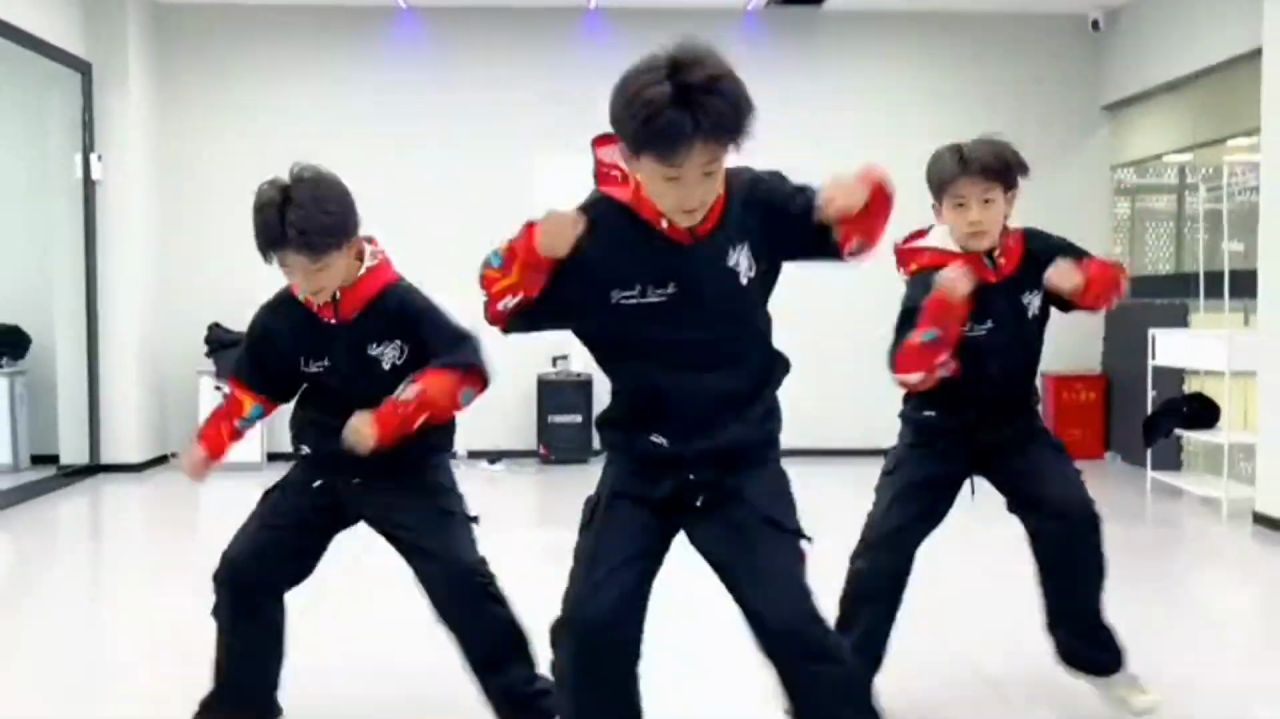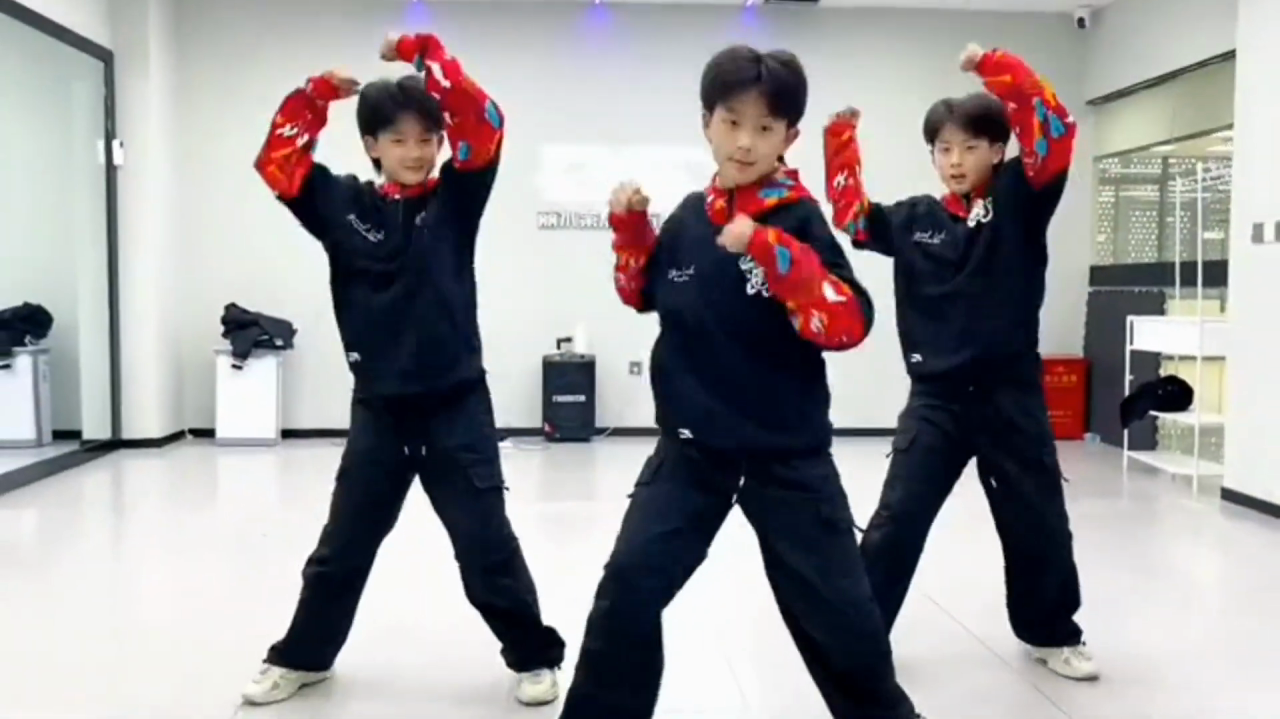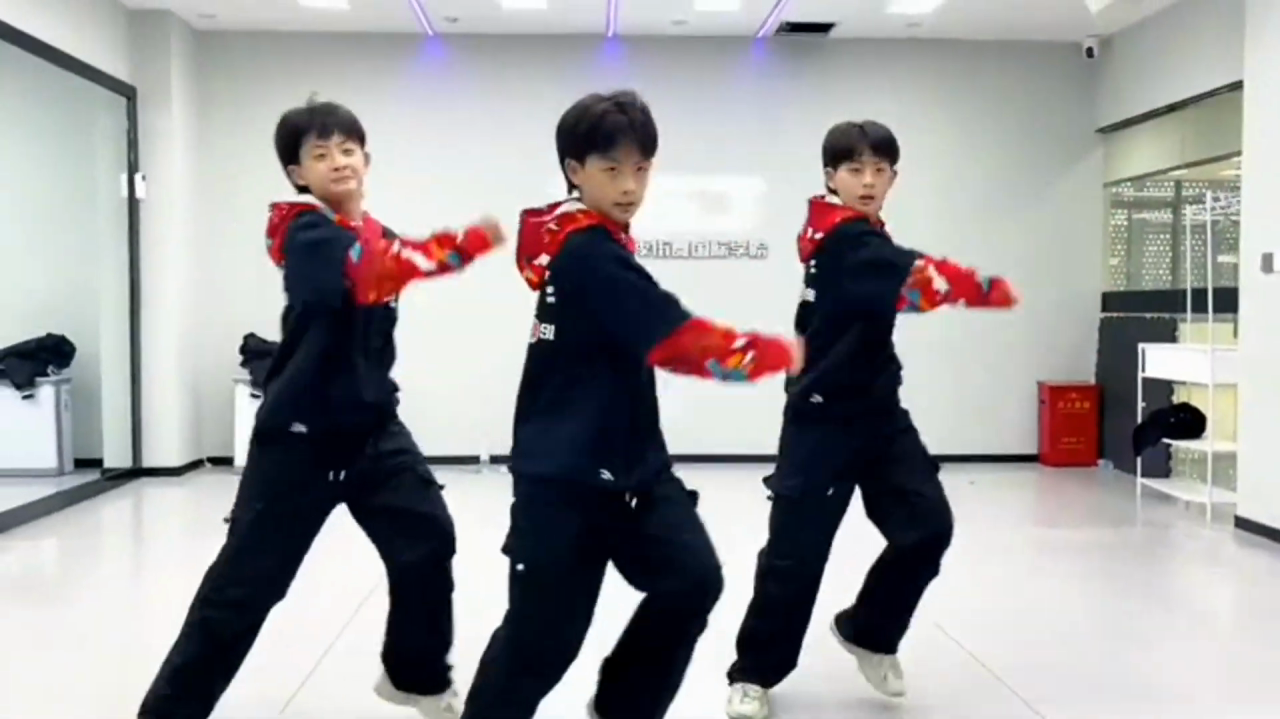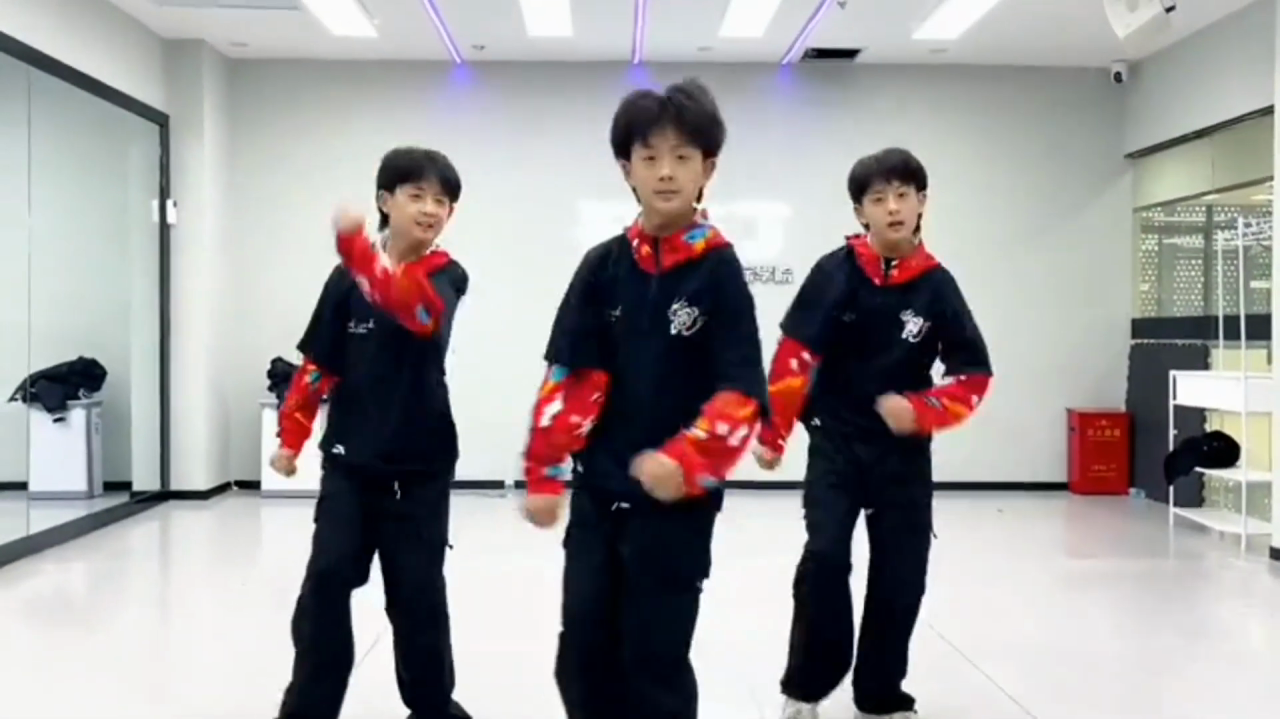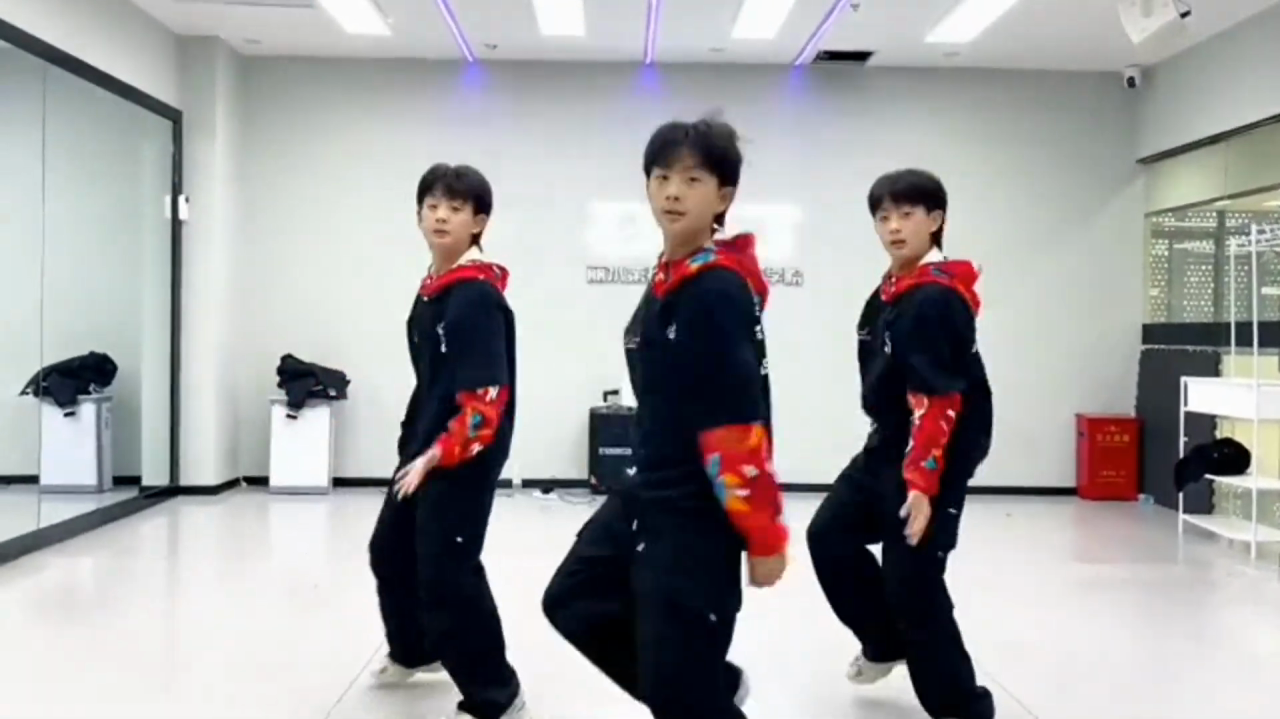
dt=0.7s
person 1, frame 1
left shoulder: (753, 202)
right shoulder: (601, 224)
left elbow: (853, 230)
right elbow: (502, 305)
left wrist: (858, 199)
right wrist: (535, 250)
left hip: (740, 456)
right hip: (643, 456)
left knee: (789, 621)
right knee: (593, 622)
person 1, frame 2
left shoulder: (800, 224)
right shoulder: (688, 221)
left elbow: (844, 324)
right elbow: (642, 292)
left wrist: (766, 246)
right wrist: (631, 233)
left hip: (787, 454)
right hip: (692, 446)
left knee: (838, 609)
right knee: (629, 586)
person 1, frame 3
left shoulder: (582, 244)
right shoulder: (590, 255)
right elbow: (680, 342)
right wrist: (776, 353)
left hip: (631, 467)
right hip: (566, 477)
left knee: (692, 581)
right knee: (544, 631)
person 1, frame 4
left shoulder: (719, 267)
right shoulder: (603, 263)
left elbow: (740, 393)
right elbow: (571, 373)
left wrist: (685, 458)
right wrist: (542, 472)
left hip: (677, 493)
right hip: (597, 484)
left knee: (656, 651)
right knee: (587, 636)
person 1, frame 5
left shoulder: (720, 291)
right shoulder: (662, 286)
left elbow: (736, 424)
left wrist: (765, 536)
left hip: (702, 515)
right hip: (648, 497)
right knee: (570, 601)
person 2, frame 1
left shoulder: (396, 301)
right shoulder: (282, 317)
left elbow: (462, 367)
right elbow: (251, 387)
left wrist: (387, 420)
right wrist: (211, 441)
left hip: (406, 460)
right hip: (324, 462)
left knee: (459, 574)
right knee: (244, 570)
person 2, frame 2
left shoulder: (456, 195)
right shoulder: (346, 203)
left elbow: (483, 126)
right elbow: (279, 164)
left wrist: (424, 52)
right wrist: (317, 95)
left hip: (454, 409)
right hip: (379, 410)
left knee: (486, 543)
right knee: (344, 542)
left ankle: (536, 656)
right ankle: (303, 656)
person 2, frame 3
left shoulder: (376, 240)
right shoulder: (309, 233)
right elbow: (371, 272)
right wrist: (465, 245)
left hip: (374, 431)
right hip: (297, 443)
left knee: (428, 546)
right knee: (246, 580)
person 2, frame 4
left shoulder: (447, 275)
right shoulder: (347, 281)
left elbow: (423, 314)
right elbow: (317, 365)
left wrist: (363, 254)
right wrist: (290, 436)
left hip: (420, 471)
right hip: (349, 466)
left knee: (418, 598)
right knee: (328, 579)
person 2, frame 5
left shoulder: (478, 297)
right shoulder: (431, 292)
left elbow: (487, 396)
left wrist: (436, 457)
left hip: (465, 462)
right hip: (423, 453)
left knee: (445, 574)
right knee: (393, 553)
right ankle: (414, 651)
person 3, frame 1
left shoulder: (1032, 251)
right shoulder: (930, 275)
left elbow: (1109, 282)
right elbow: (912, 374)
left wrist: (1080, 278)
right wrist: (946, 302)
left hip: (1011, 421)
right hip: (939, 427)
left knee: (1071, 514)
right knee: (885, 540)
left ankle: (1096, 659)
person 3, frame 2
left shoulder: (1021, 199)
right shoulder: (918, 217)
left elbow: (1054, 129)
right elbow: (851, 218)
left wrist: (994, 68)
right wrist: (841, 145)
left hip: (1010, 396)
right hip: (935, 396)
left knee: (1038, 518)
right knee: (899, 518)
left ankle: (1053, 635)
person 3, frame 3
left shoulder: (872, 240)
right shoulder: (845, 240)
right elbow: (920, 281)
right wrist: (990, 289)
left hip: (881, 411)
right hip: (822, 418)
left knee: (928, 526)
right knee: (797, 550)
left ankle: (869, 634)
person 3, frame 4
left shoulder: (939, 283)
right shoulder: (835, 272)
left elbow: (972, 374)
right elbow: (797, 355)
left wrist: (922, 411)
right wrist: (774, 430)
left hip: (906, 450)
right hip: (838, 443)
left knee: (900, 576)
right knee: (824, 563)
person 3, frame 5
left shoulder: (935, 302)
right shoulder: (881, 300)
left elbow: (940, 402)
left wrist: (923, 484)
right wrist: (887, 464)
left hip: (937, 460)
right hip: (889, 448)
left knee: (911, 582)
right knee: (828, 539)
right ankle: (885, 642)
